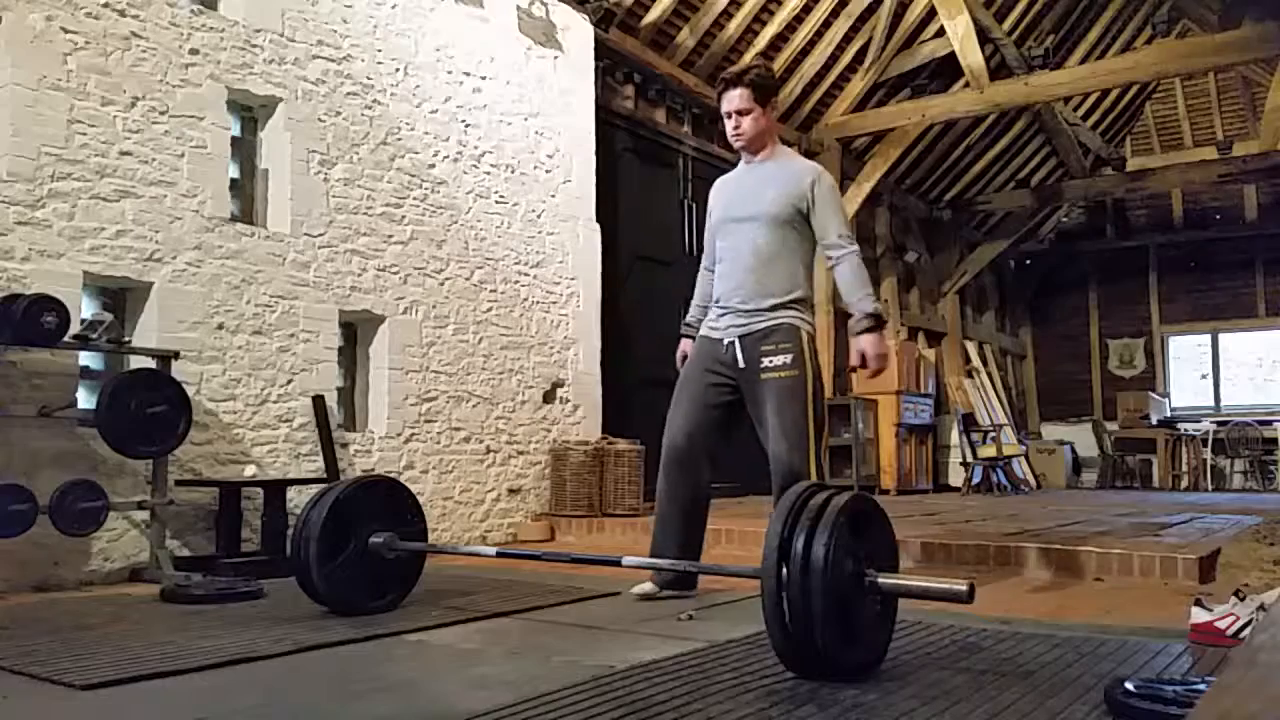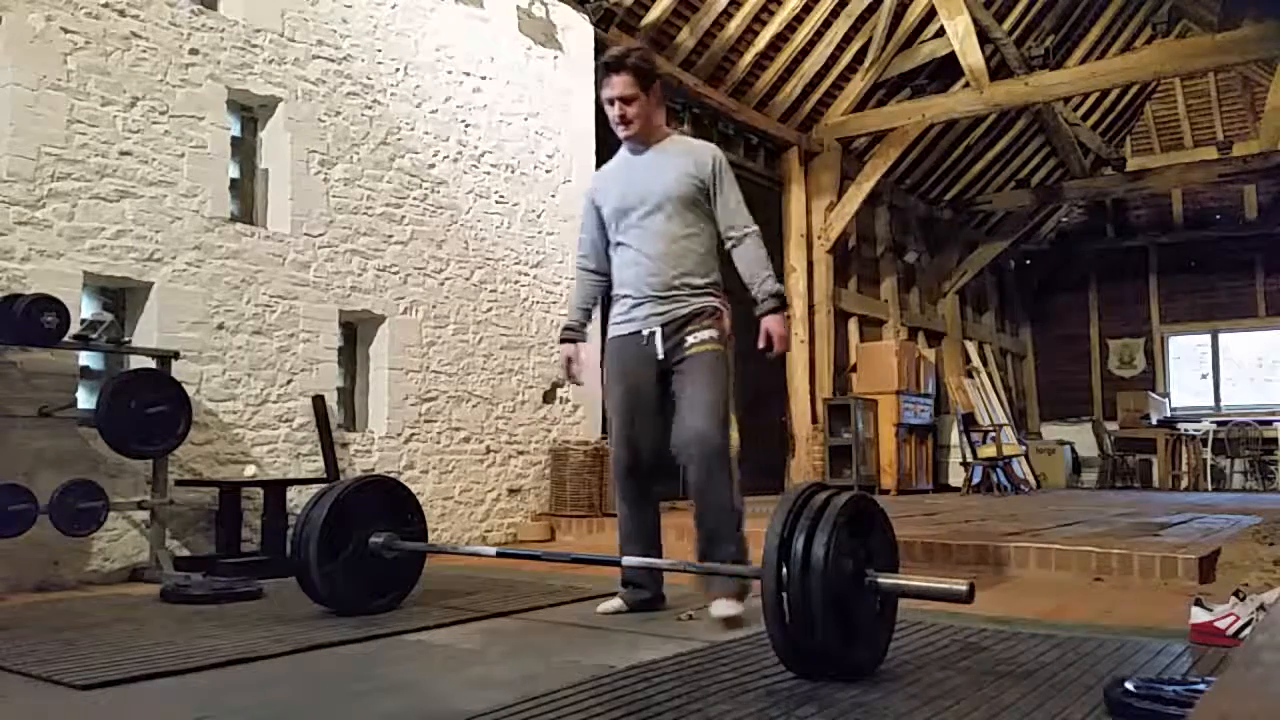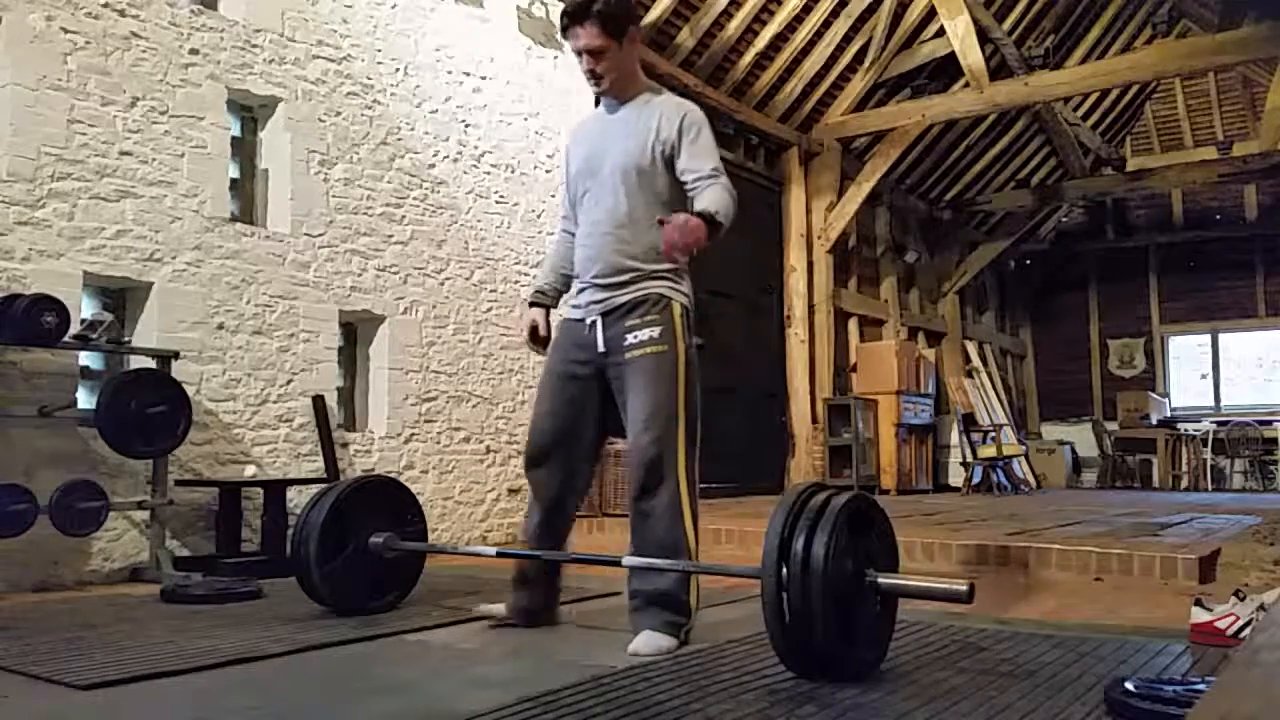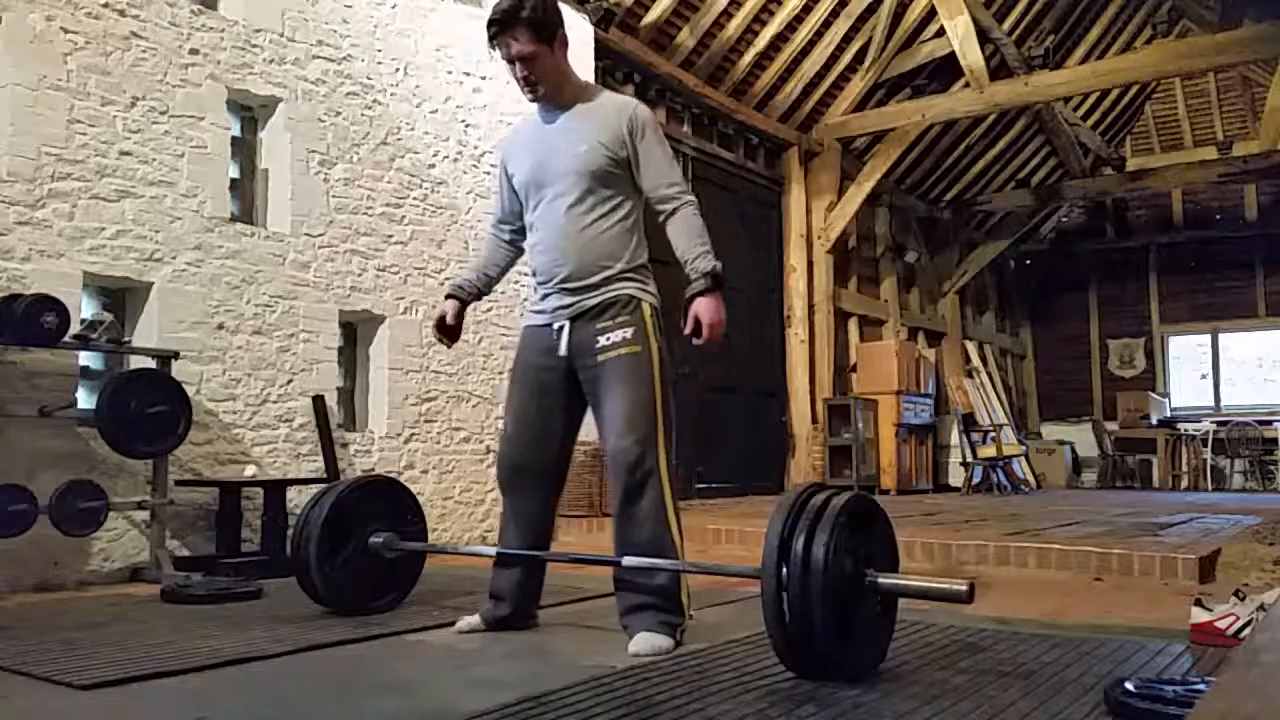
dt=0.7s
person 1, frame 1
left shoulder: (808, 178)
right shoulder: (722, 188)
left elbow: (842, 254)
left wrist: (867, 322)
right wrist: (691, 328)
left hip: (778, 334)
right hip: (717, 338)
left knee: (791, 462)
right knee: (680, 448)
right ankle: (674, 569)
person 1, frame 2
left shoulder: (702, 158)
right shoulder: (603, 181)
left elbow: (741, 236)
right elbow: (590, 266)
left wrist: (771, 303)
right wrist: (572, 332)
left hip: (695, 321)
right hip: (629, 334)
left knee: (703, 443)
right knee: (632, 464)
left ankle: (726, 581)
right ankle: (643, 584)
person 1, frame 3
left shoulder: (676, 117)
right shoulder: (582, 134)
left elbow: (715, 187)
left wrist: (700, 220)
right wrist: (542, 297)
left hip: (648, 309)
right hip: (581, 317)
left knee: (653, 458)
right knee: (550, 452)
left ankle: (662, 612)
right ankle: (534, 593)
person 1, frame 4
left shoulder: (624, 116)
right shoulder: (515, 143)
left elbow: (675, 202)
right elbow: (504, 233)
left wrist: (705, 280)
right wrist: (461, 293)
left hip: (618, 312)
right hip: (545, 323)
left knee: (635, 458)
right knee: (523, 463)
left ankle: (653, 614)
right ankle: (511, 599)
